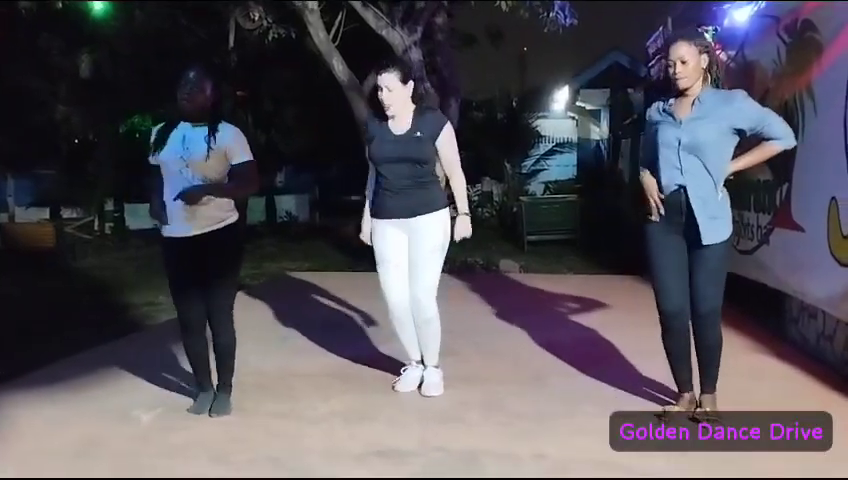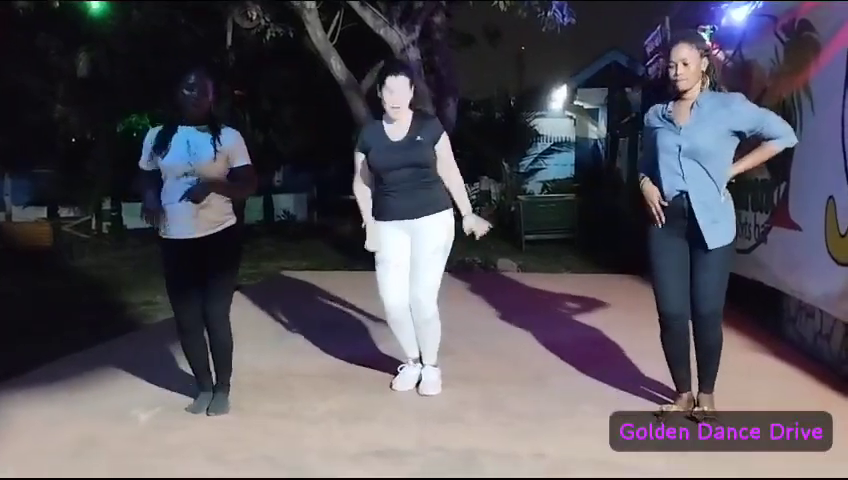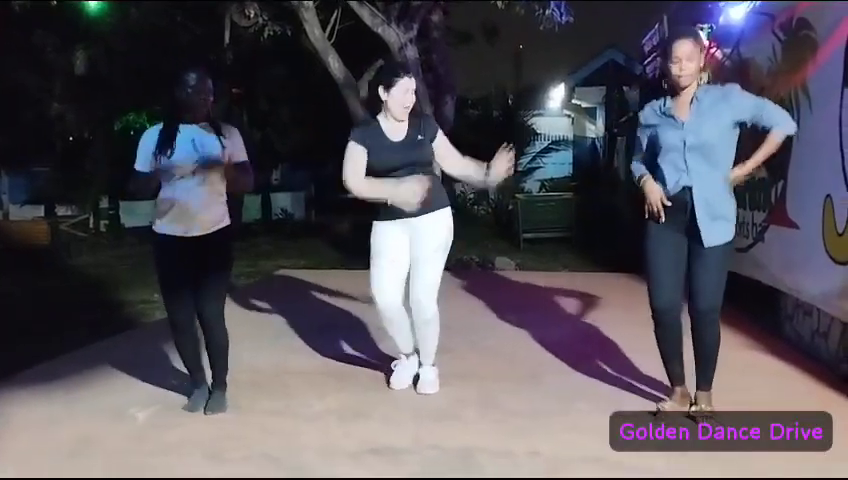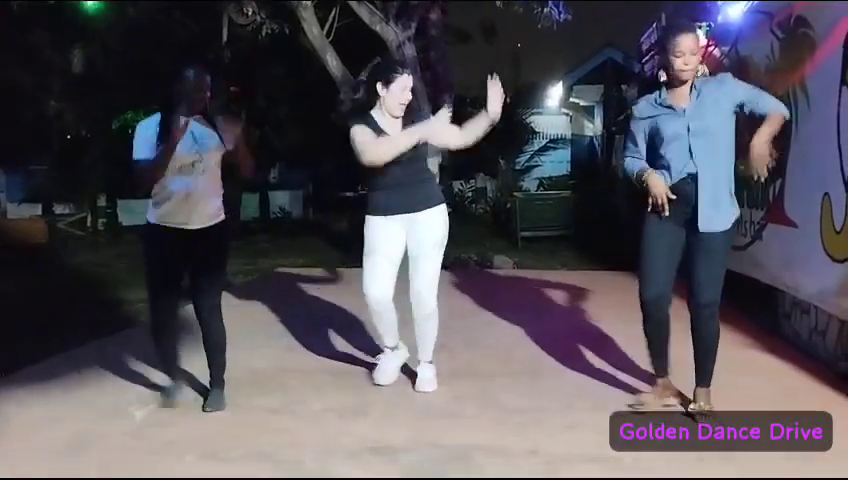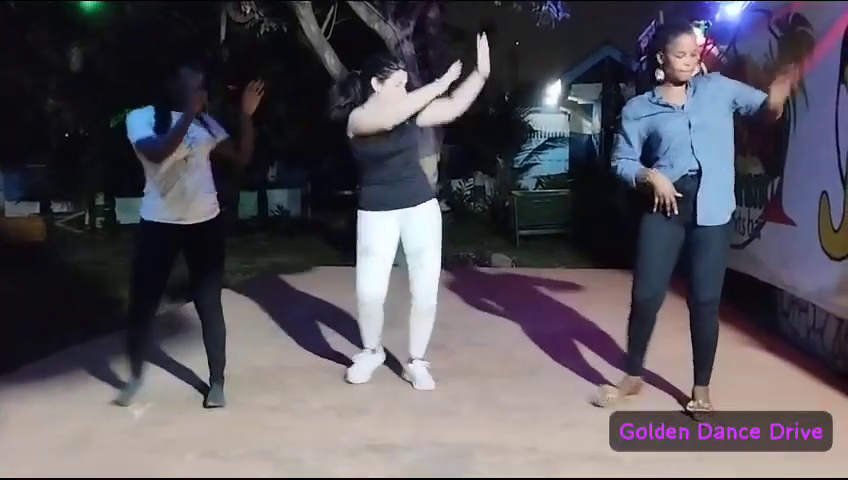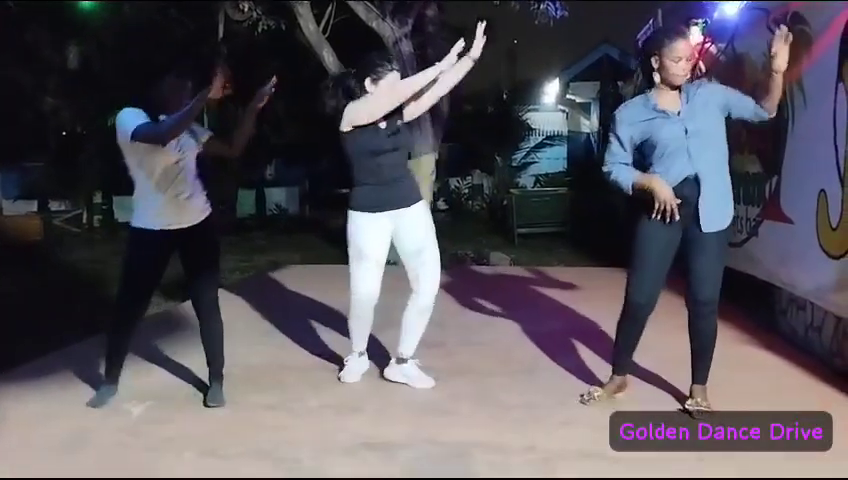
dt=0.1s
person 1, frame 1
left shoulder: (731, 103)
right shoulder: (657, 112)
left elbow: (783, 136)
left wrist: (730, 167)
right wrist: (646, 178)
left hip: (709, 219)
right hip: (665, 218)
left knee: (706, 312)
right knee: (672, 310)
left ankle: (708, 396)
right ankle: (685, 394)
person 1, frame 2
left shoulder: (730, 107)
right shoulder: (655, 117)
left elbow: (783, 136)
left wrist: (731, 170)
right wrist: (647, 185)
left hip: (713, 222)
right hip: (667, 221)
left knee: (707, 313)
right knee: (672, 311)
left ankle: (706, 395)
right ankle: (683, 394)
person 1, frame 3
left shoulder: (728, 98)
right shoulder: (651, 114)
left elbow: (783, 123)
right elbow: (640, 161)
left wrist: (743, 170)
right wrist: (646, 182)
left hip: (712, 218)
right hip: (666, 217)
left knee: (705, 309)
right knee: (664, 307)
left ankle: (703, 394)
right ankle: (678, 390)
person 1, frame 4
left shoulder: (724, 89)
right shoulder: (647, 109)
left elbow: (774, 109)
right elbow: (632, 158)
left wrist: (762, 137)
right wrist: (649, 176)
left hip: (713, 210)
right hip: (667, 209)
left knee: (706, 303)
right knee: (653, 297)
left ankle: (702, 391)
right ankle: (662, 382)
person 1, frame 5
left shoulder: (717, 88)
right shoulder: (639, 109)
left elbow: (766, 109)
right elbow: (622, 160)
left wrist: (777, 96)
right wrist: (650, 176)
left hip: (711, 207)
right hip: (664, 207)
left knee: (705, 301)
right knee: (645, 296)
left ankle: (701, 389)
right ankle: (633, 377)
person 1, frame 6
left shoulder: (708, 94)
right shoulder: (631, 113)
left elbow: (762, 111)
right elbow: (614, 167)
left wrist: (778, 71)
right wrist: (651, 183)
left hip: (708, 211)
right hip: (662, 210)
left knee: (703, 302)
right knee: (639, 299)
left ankle: (699, 389)
right ankle: (618, 377)
person 2, frame 1
left shoulder: (228, 135)
right shoulder: (163, 133)
left elbow: (250, 184)
left wrist: (207, 189)
right wrist: (156, 200)
left hip: (219, 236)
right hip: (177, 238)
left knee: (219, 315)
right knee: (189, 318)
left ankle: (224, 390)
right ankle: (204, 388)
person 2, frame 2
left shoulder: (228, 137)
right shoulder: (158, 136)
left elbow: (249, 186)
right elbow: (147, 180)
left wrist: (213, 184)
right wrist: (150, 201)
left hip: (220, 237)
right hip: (177, 240)
left knee: (216, 315)
right knee: (187, 319)
left ankle: (223, 388)
right ankle: (204, 387)
person 2, frame 3
left shoulder: (227, 134)
right shoulder: (154, 136)
left elbow: (246, 182)
right elbow: (140, 184)
left wrist: (222, 168)
right wrist: (158, 180)
left hip: (214, 237)
right hip: (170, 238)
left knee: (211, 315)
right knee: (180, 317)
left ankle: (219, 387)
right ankle: (198, 384)
person 2, frame 4
left shoulder: (216, 127)
right shoulder: (150, 126)
left elbow: (247, 170)
right elbow: (148, 177)
left wrist: (239, 141)
right wrist: (176, 136)
left hip: (210, 229)
right hip: (164, 229)
left knee: (208, 309)
right knee: (162, 308)
left ankle: (217, 384)
right ankle: (172, 377)
person 2, frame 5
left shoulder: (205, 122)
right shoulder: (142, 118)
left elbow: (242, 154)
right elbow: (156, 154)
left wrist: (246, 114)
right wrist: (187, 112)
left hip: (205, 224)
right hip: (159, 225)
left knee: (209, 305)
right knee: (143, 302)
left ankle: (217, 381)
right ankle: (134, 376)
person 2, frame 6
left shoulder: (189, 125)
right shoulder: (130, 118)
left elbow: (231, 149)
right elbow: (160, 136)
left wrist: (254, 107)
right wrist: (204, 98)
left hip: (198, 225)
right hip: (150, 229)
left knee: (207, 306)
right knee: (129, 306)
left ankle: (216, 381)
right ankle: (109, 381)
person 3, frame 1
left shoulder: (434, 121)
right shoulder: (374, 127)
left elbow: (453, 169)
left wrist: (463, 213)
right wrist: (367, 213)
left hip: (429, 218)
right hip: (387, 222)
left knee: (422, 298)
right knee: (396, 298)
left ankle: (433, 368)
right ankle: (415, 364)
person 3, frame 2
left shoulder: (429, 125)
right shoulder: (368, 134)
left elbow: (448, 171)
right elbow: (362, 181)
left wrist: (468, 213)
right wrist: (369, 222)
left hip: (433, 219)
right hip: (391, 224)
left knee: (422, 298)
right knee: (393, 301)
left ankle: (430, 367)
right ankle: (412, 361)
person 3, frame 3
left shoulder: (425, 125)
right shoulder: (363, 134)
left elbow: (452, 163)
right elbow: (353, 182)
left wrist: (487, 173)
right wrist: (394, 190)
left hip: (433, 217)
right hip: (390, 223)
left knee: (422, 298)
right knee: (385, 298)
left ankle: (429, 366)
right ankle: (408, 357)
person 3, frame 4
left shoulder: (418, 122)
right shoulder: (361, 126)
left elbow: (460, 138)
right elbow: (374, 156)
left wrist: (489, 117)
right wrist: (420, 133)
left hip: (428, 212)
right hip: (385, 218)
left knee: (423, 294)
right knee: (375, 292)
left ankle: (425, 364)
right ankle: (392, 349)
person 3, frame 5
left shoulder: (408, 112)
right shoulder: (358, 117)
left elbow: (452, 107)
right elbow: (391, 114)
left wrist: (480, 74)
right wrist: (440, 83)
left hip: (421, 208)
right hip: (377, 214)
left knee: (426, 290)
right knee: (370, 291)
left ankle: (416, 362)
right ankle: (370, 351)
person 3, frame 6
left shoulder: (397, 113)
right shoulder: (352, 113)
left elbow: (435, 92)
right elbow: (397, 94)
left wrist: (470, 56)
right wrist: (443, 64)
left hip: (411, 210)
right hip: (368, 215)
left knee: (427, 282)
right knee: (364, 294)
left ankle: (402, 361)
right ankle: (358, 356)
